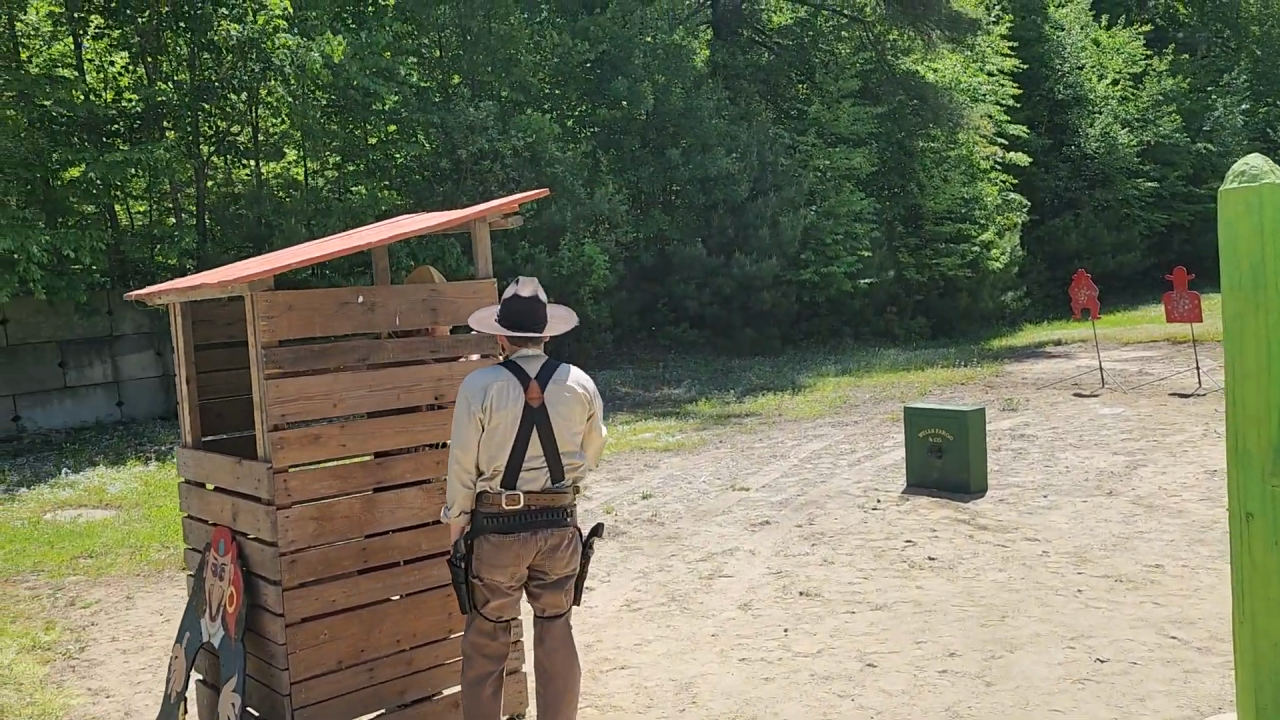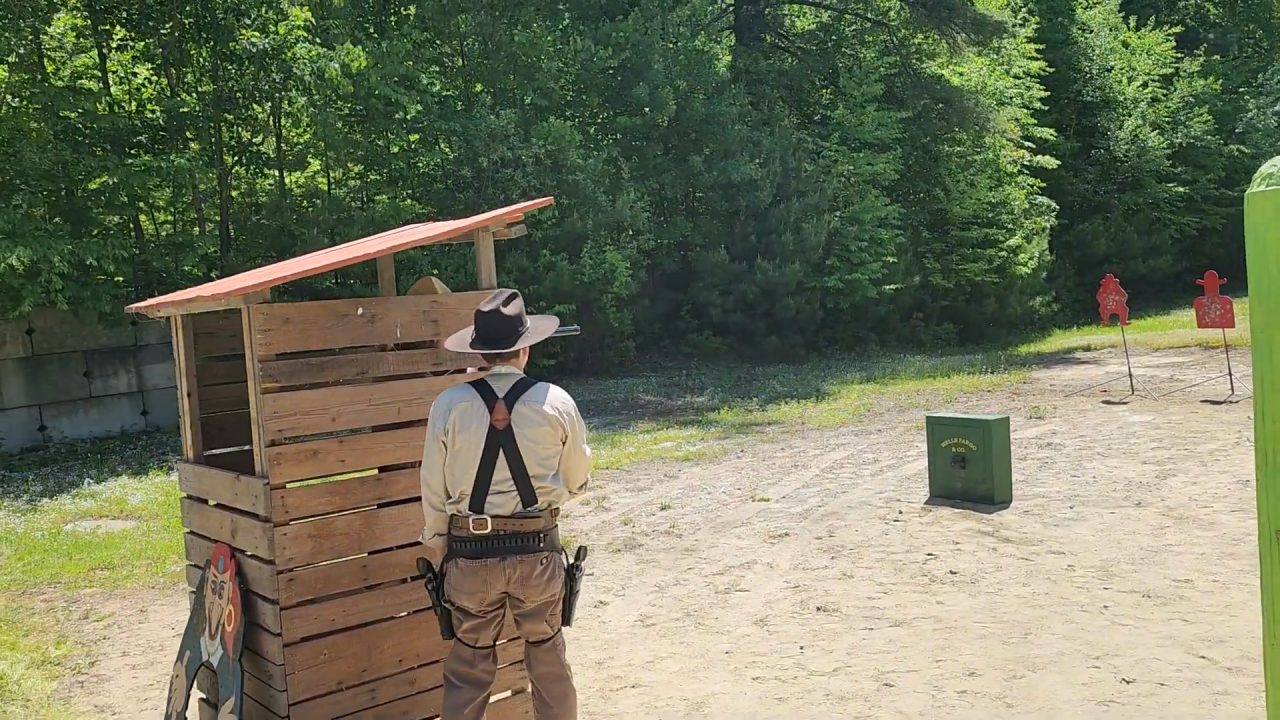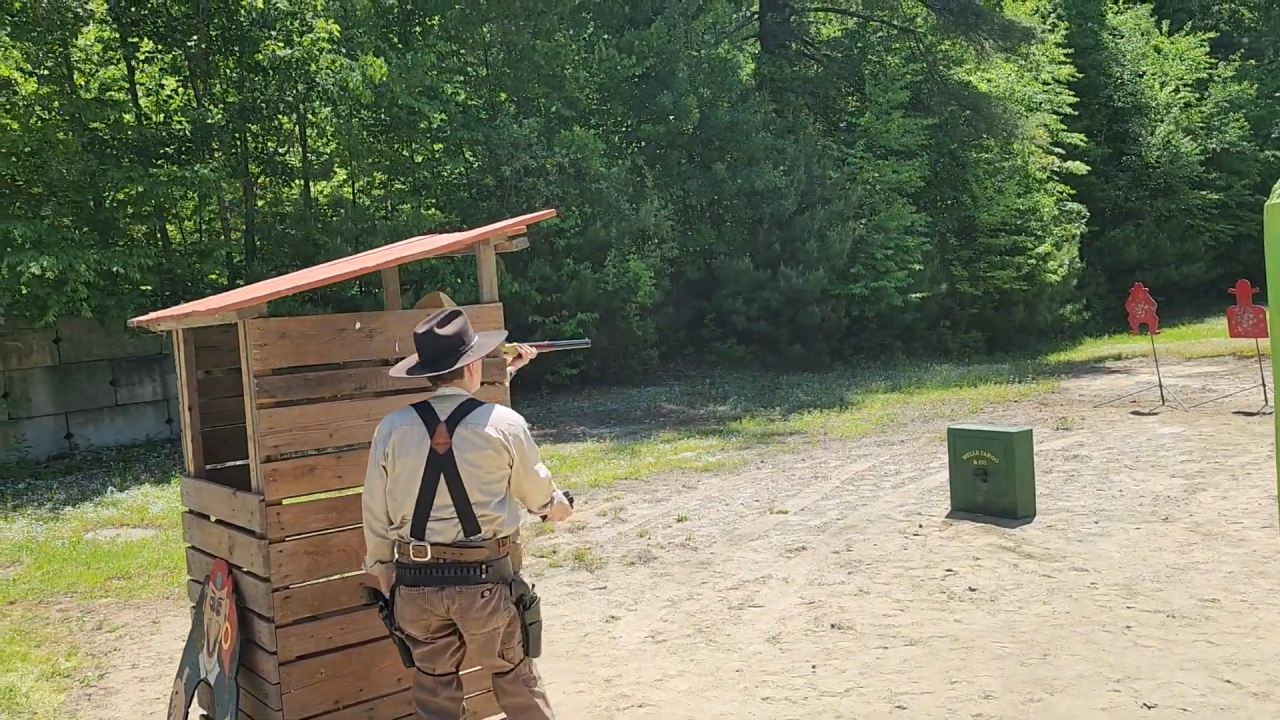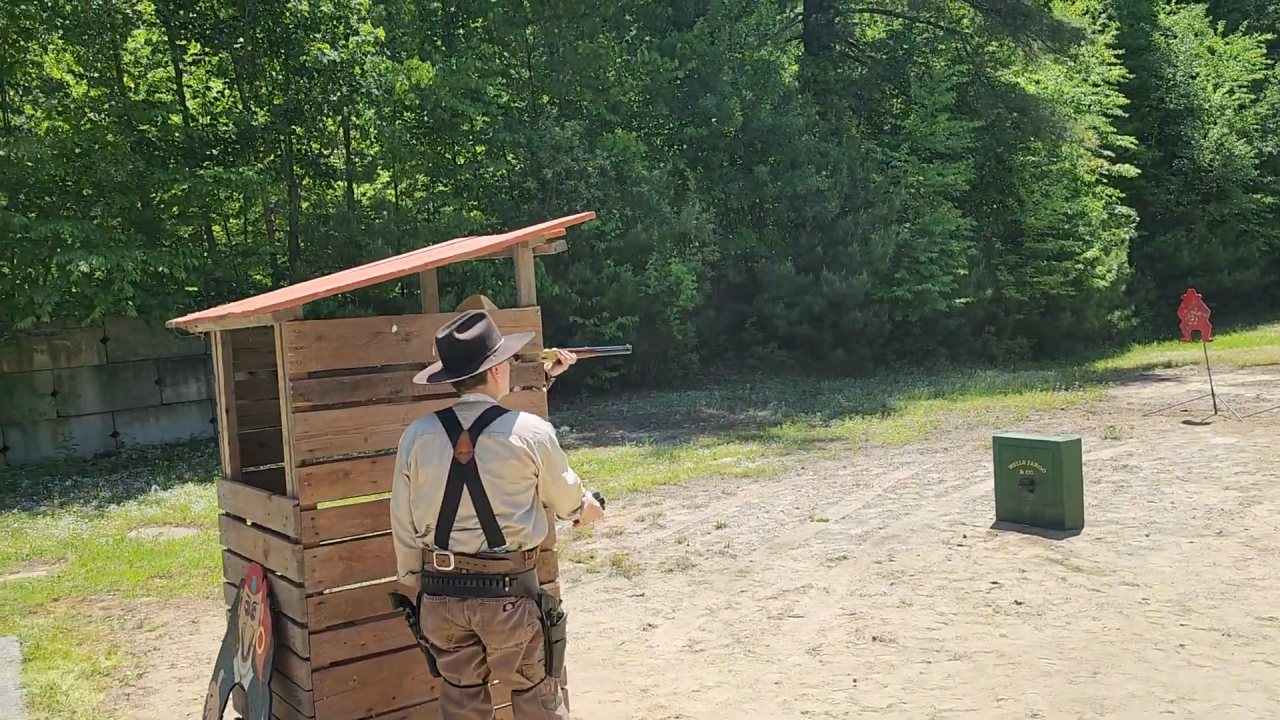
dt=0.4s
person 1, frame 1
left shoulder: (480, 385)
right shoulder: (579, 383)
left elbow: (462, 465)
right elbow: (593, 451)
left wrist: (456, 523)
left hip: (496, 527)
right hip: (558, 525)
left knee: (485, 645)
right knee: (556, 635)
person 1, frame 2
left shoulder: (449, 404)
right shoulder: (555, 401)
left elbow: (433, 486)
right elbow: (577, 476)
left wrist: (436, 543)
right wrist: (566, 490)
left hip: (470, 553)
right hip: (536, 550)
left knee: (468, 672)
right knee: (547, 657)
person 1, frame 3
left shoulder: (393, 428)
right shoulder: (504, 424)
left elbow: (375, 513)
right elbow: (538, 492)
left wrist: (383, 571)
right wrist: (558, 505)
left hip: (419, 583)
right hip: (485, 581)
person 1, frame 4
left shoulder: (418, 435)
right shoulder: (531, 432)
left elbow: (404, 524)
right elbow: (568, 500)
left wrist: (414, 583)
right wrist: (589, 508)
left hip: (442, 593)
right hip: (509, 591)
